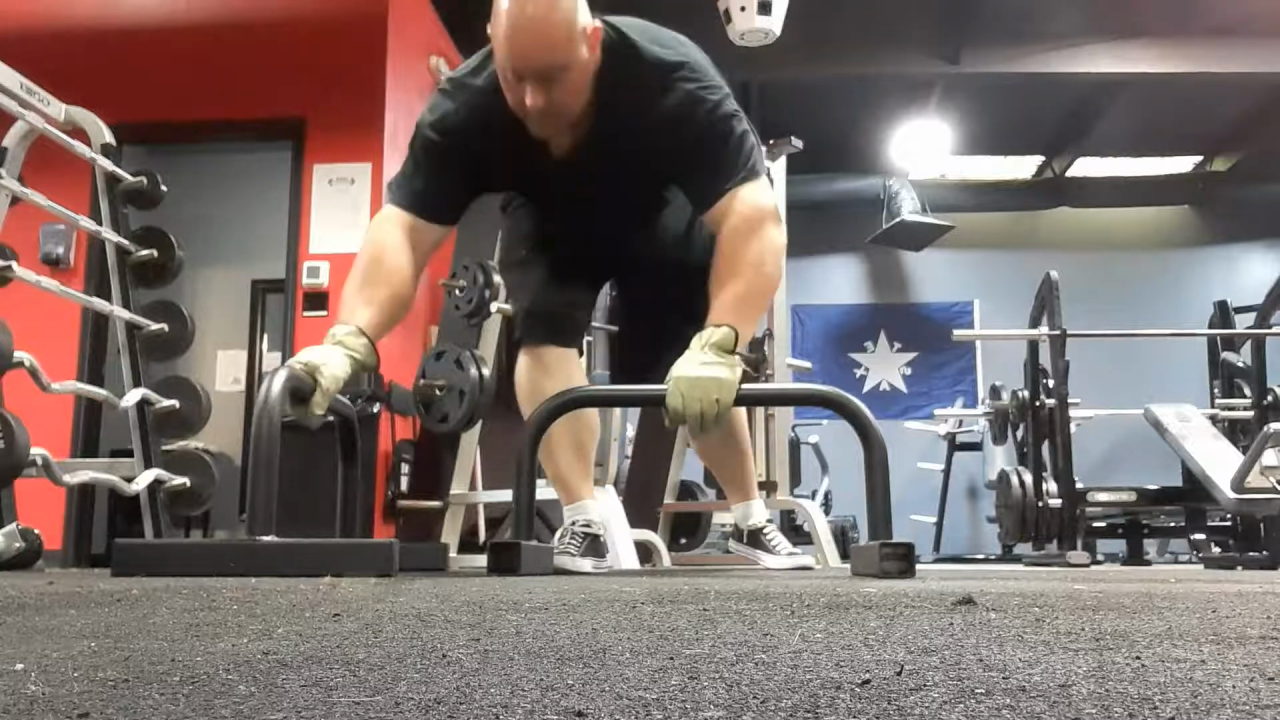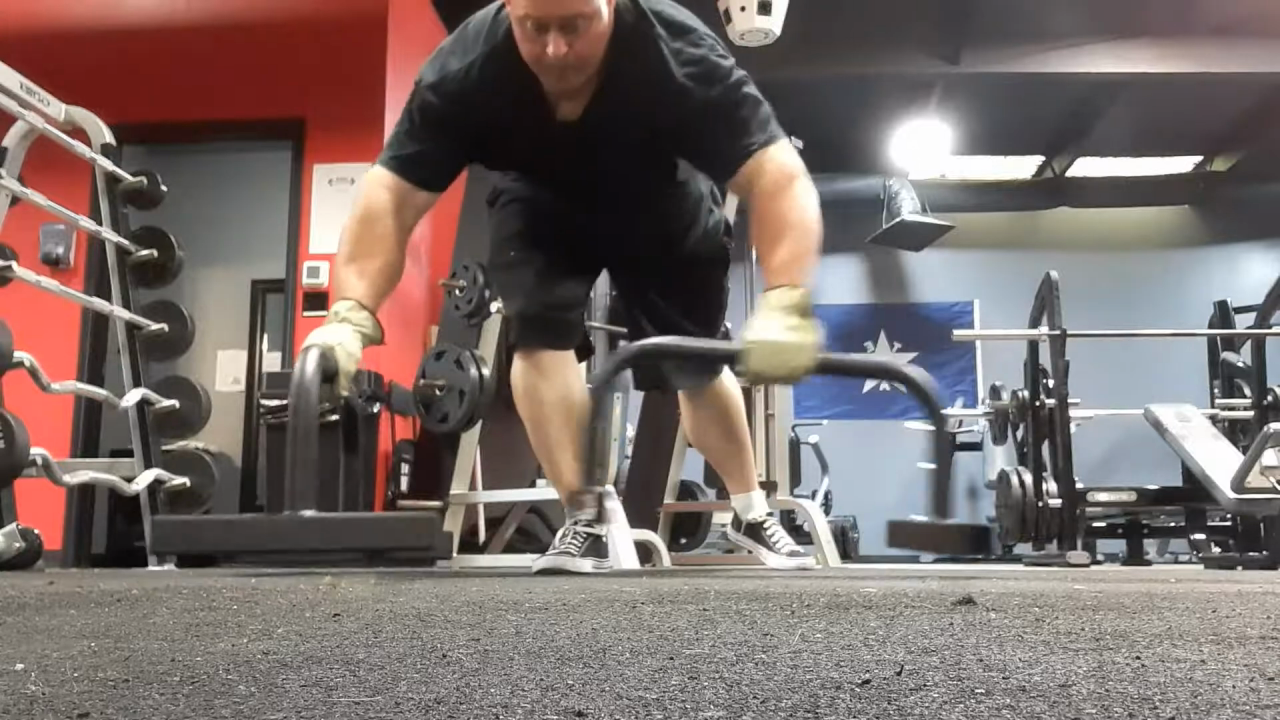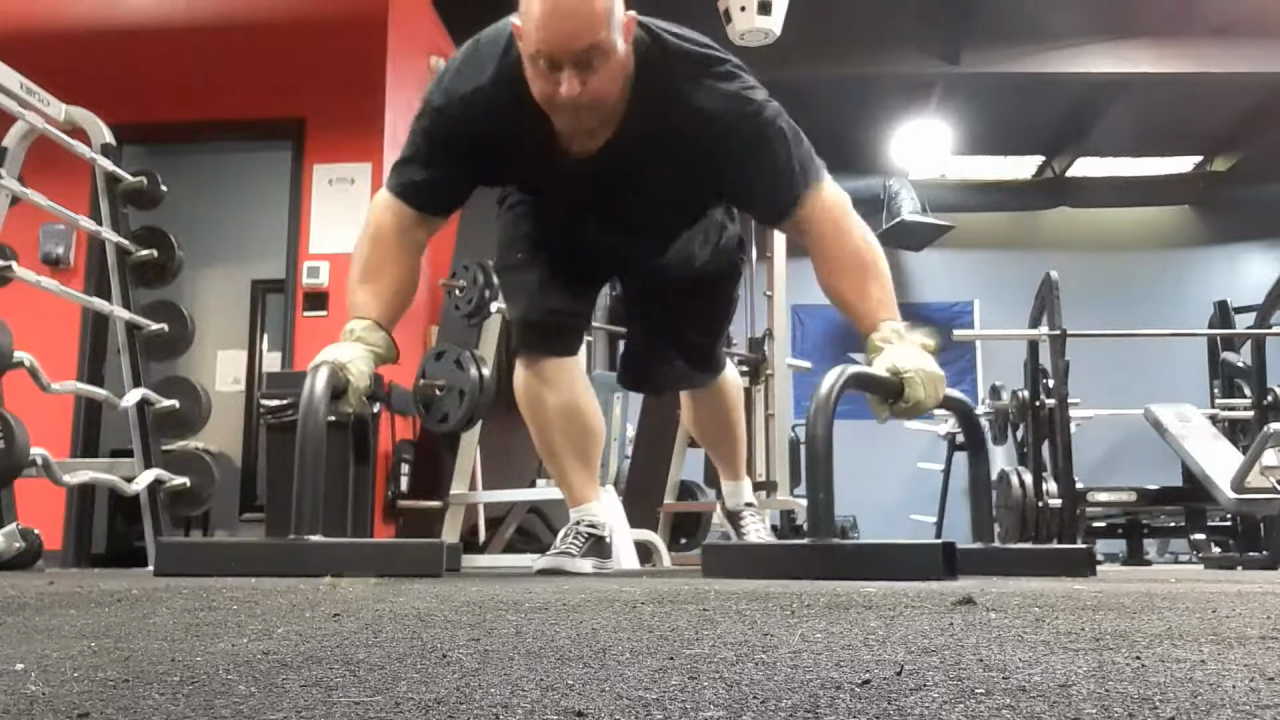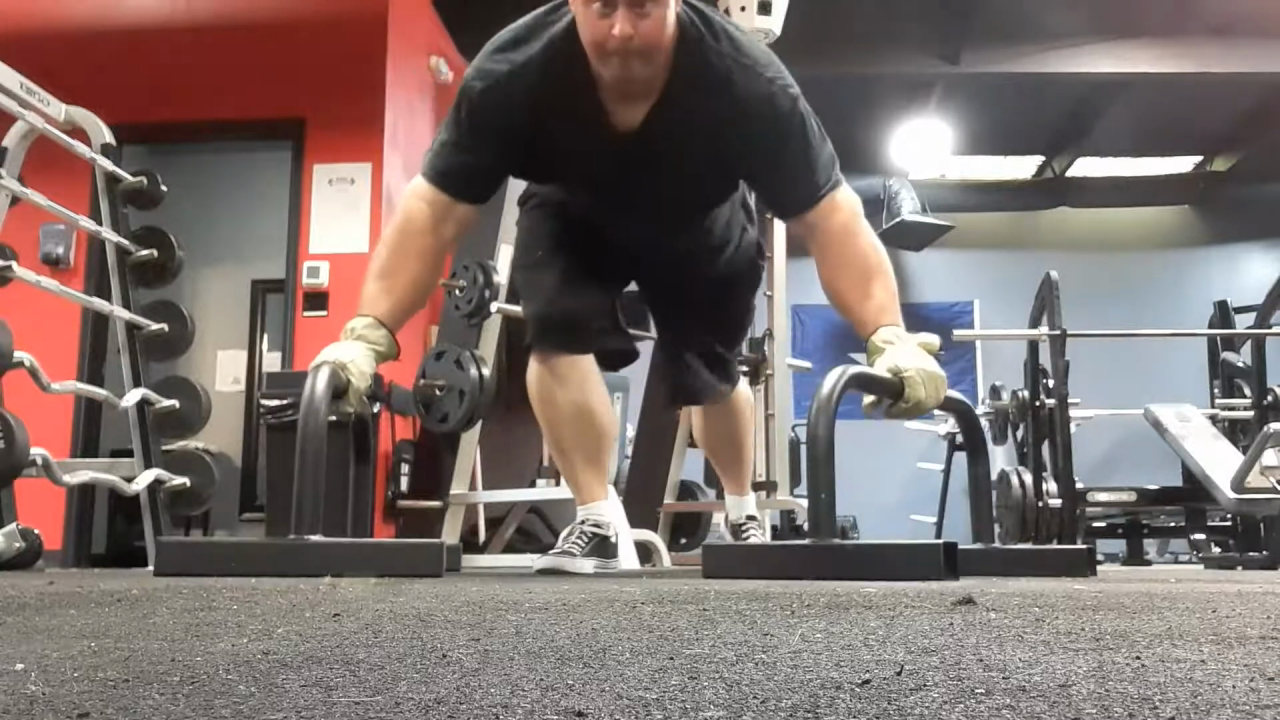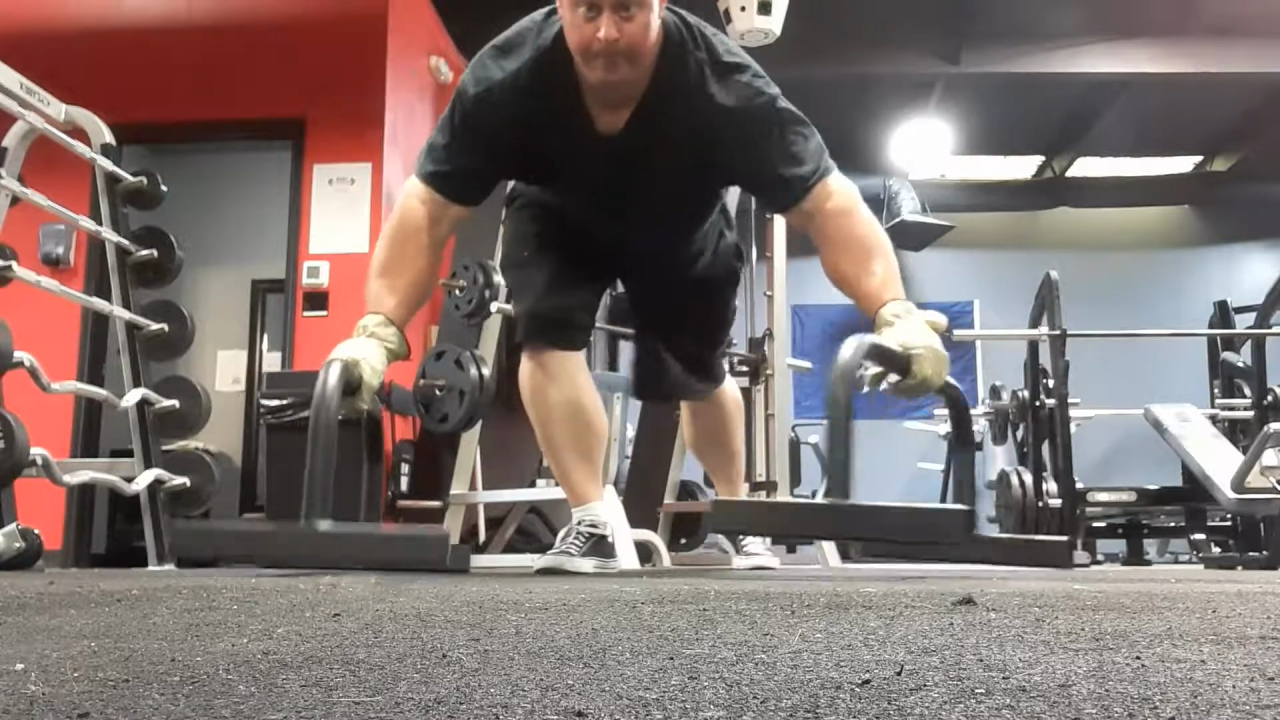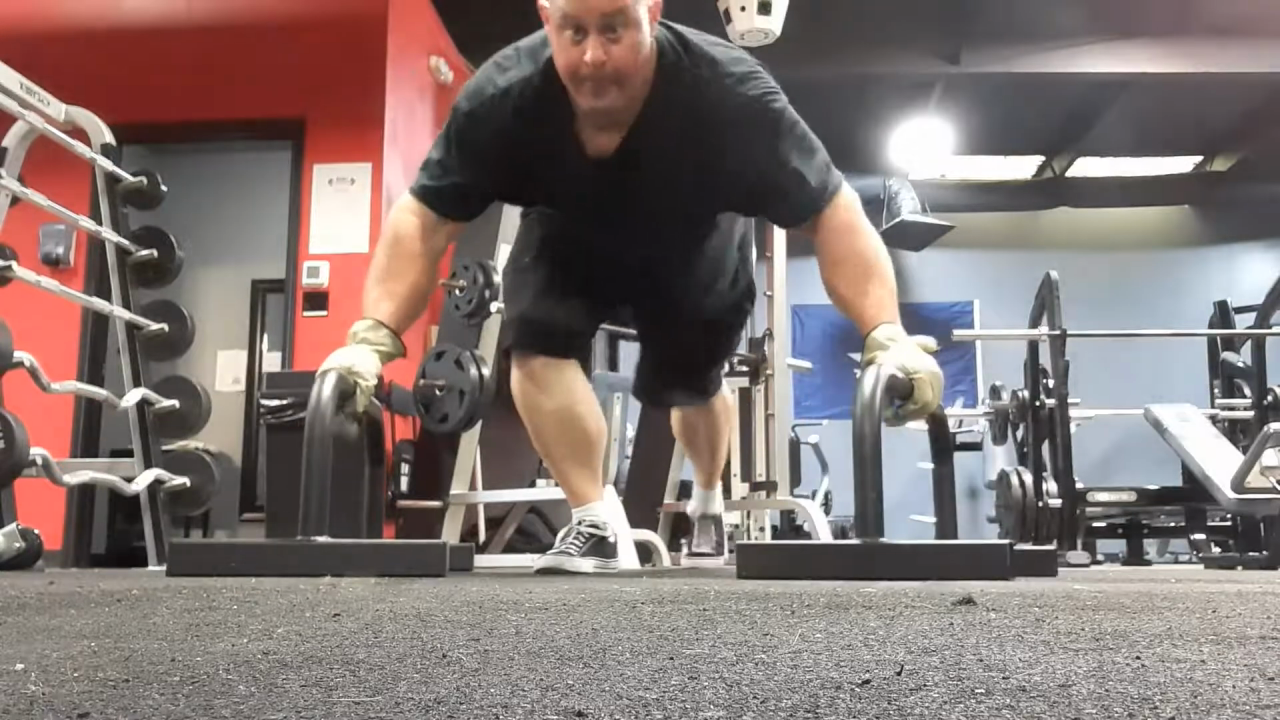
dt=0.3s
person 1, frame 1
left shoulder: (676, 83)
right shoulder: (464, 107)
left elbow: (753, 218)
right elbow: (403, 233)
left wrist: (719, 346)
right wrist: (346, 342)
left hip: (668, 222)
right hip: (552, 221)
left knee: (702, 381)
right knee: (545, 333)
left ankle: (751, 521)
right ankle: (583, 524)
person 1, frame 2
left shoulder: (679, 52)
right shoulder: (464, 69)
left elbow: (776, 176)
right elbow: (392, 196)
left wrist: (784, 306)
right wrist: (351, 317)
left hip: (666, 210)
right hip: (543, 208)
left knee: (696, 361)
right knee: (540, 334)
left ankle: (751, 514)
right ankle: (584, 524)
person 1, frame 3
left shoulder: (708, 90)
right shoulder: (474, 91)
left elbow: (818, 213)
right elbow: (402, 219)
left wrist: (890, 338)
right wrist: (364, 336)
left hip: (680, 231)
right hip: (551, 223)
left knee: (699, 366)
right knee: (541, 339)
left ankle: (739, 499)
right ankle: (589, 524)
person 1, frame 4
left shoulder: (743, 77)
right shoulder: (515, 68)
left elbow: (827, 218)
right elbow: (434, 210)
left wrist: (890, 338)
right wrist: (369, 335)
left hip: (701, 229)
right hip: (574, 218)
left knee: (714, 374)
right knee: (557, 337)
left ankle: (742, 513)
right ankle: (595, 523)
person 1, frame 5
left shoulder: (725, 80)
right shoulder: (506, 76)
left elbow: (825, 202)
right elbow: (428, 208)
left wrist: (896, 314)
right wrist: (378, 331)
left hip: (682, 230)
right hip: (560, 221)
left knee: (700, 373)
right knee: (548, 335)
right ankle: (590, 525)
person 1, frame 6
left shoulder: (728, 90)
right shoulder: (502, 95)
left elbow: (832, 214)
right elbow: (422, 222)
left wrist: (887, 339)
right wrist: (371, 340)
left hip: (691, 253)
right hip: (568, 241)
left knee: (694, 384)
right knee: (538, 344)
left ankle: (706, 507)
right ankle: (591, 524)
